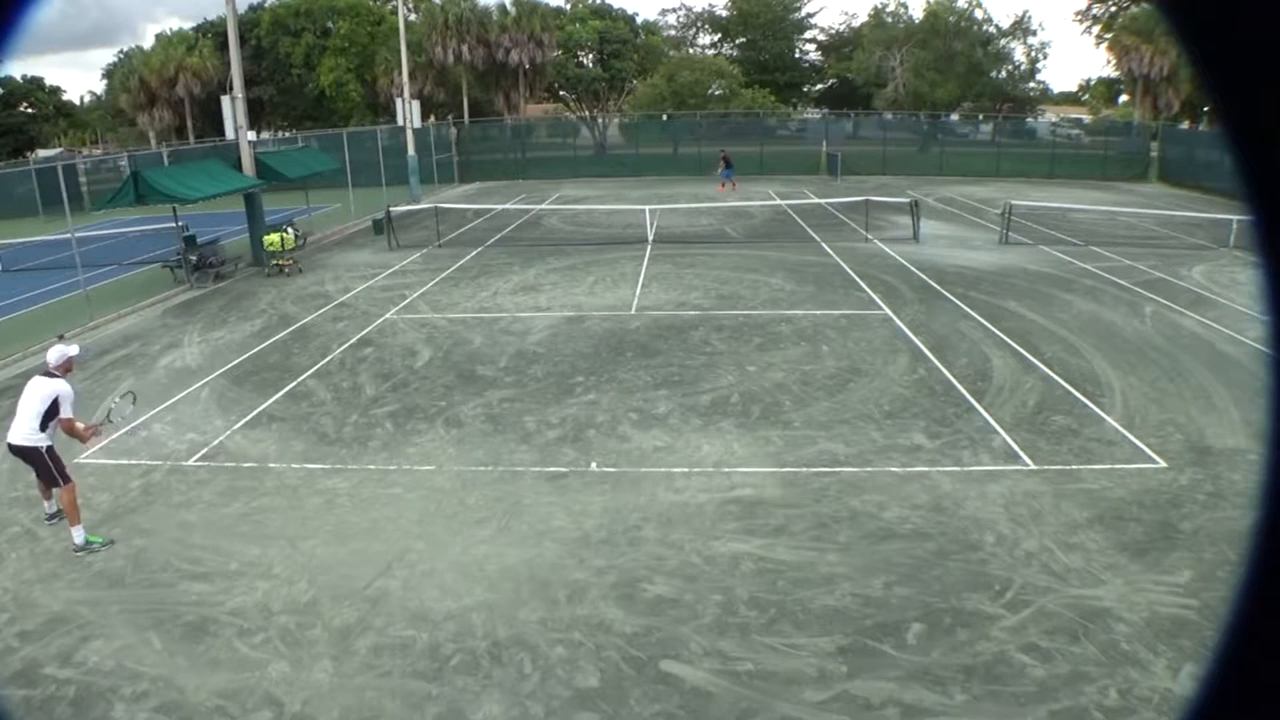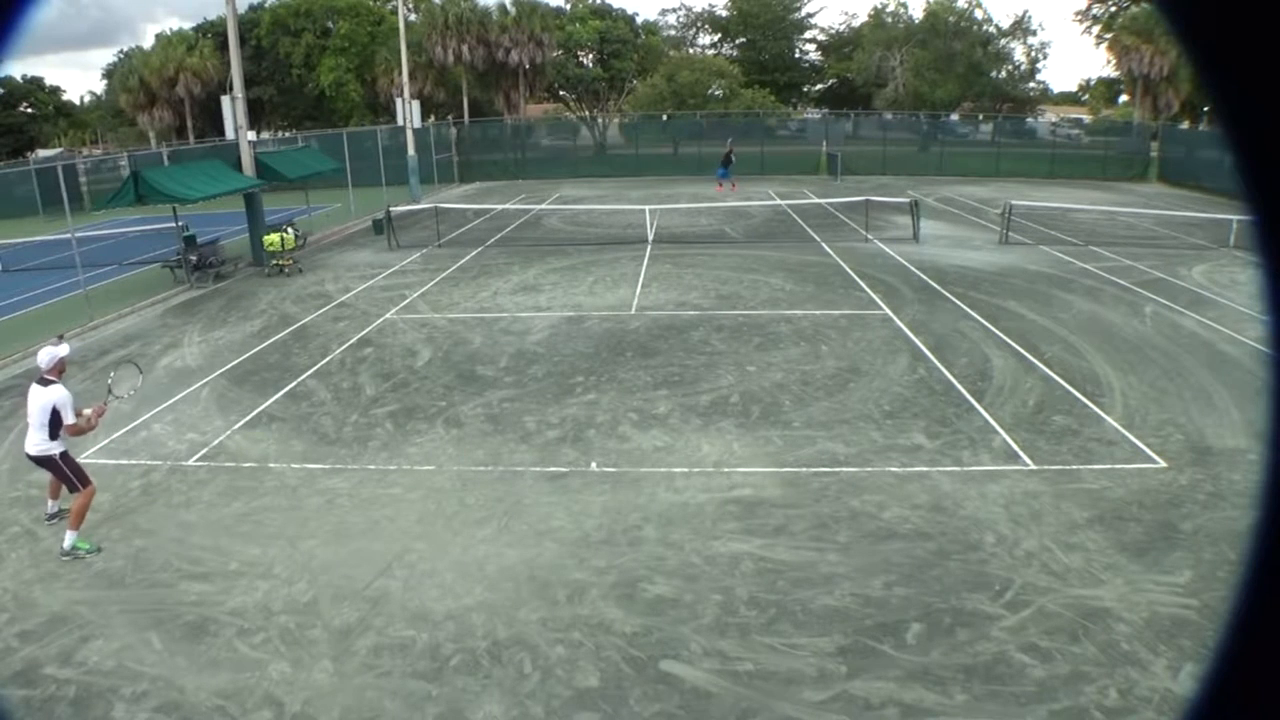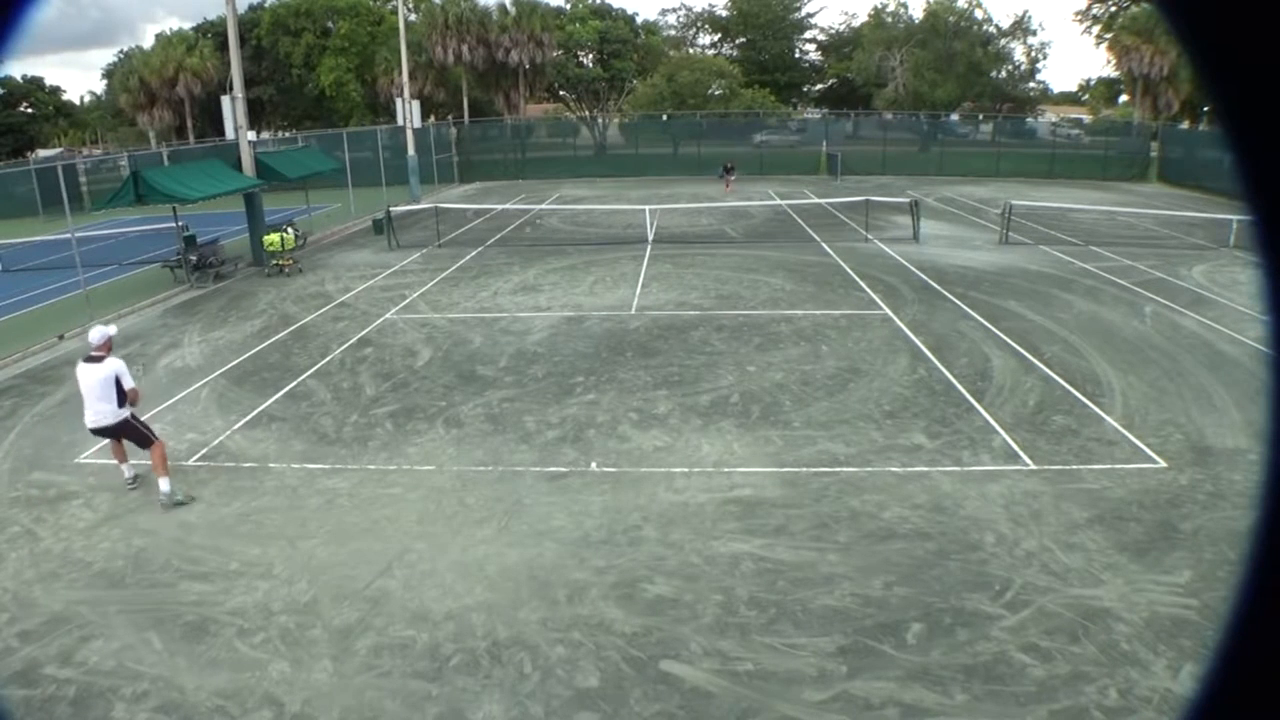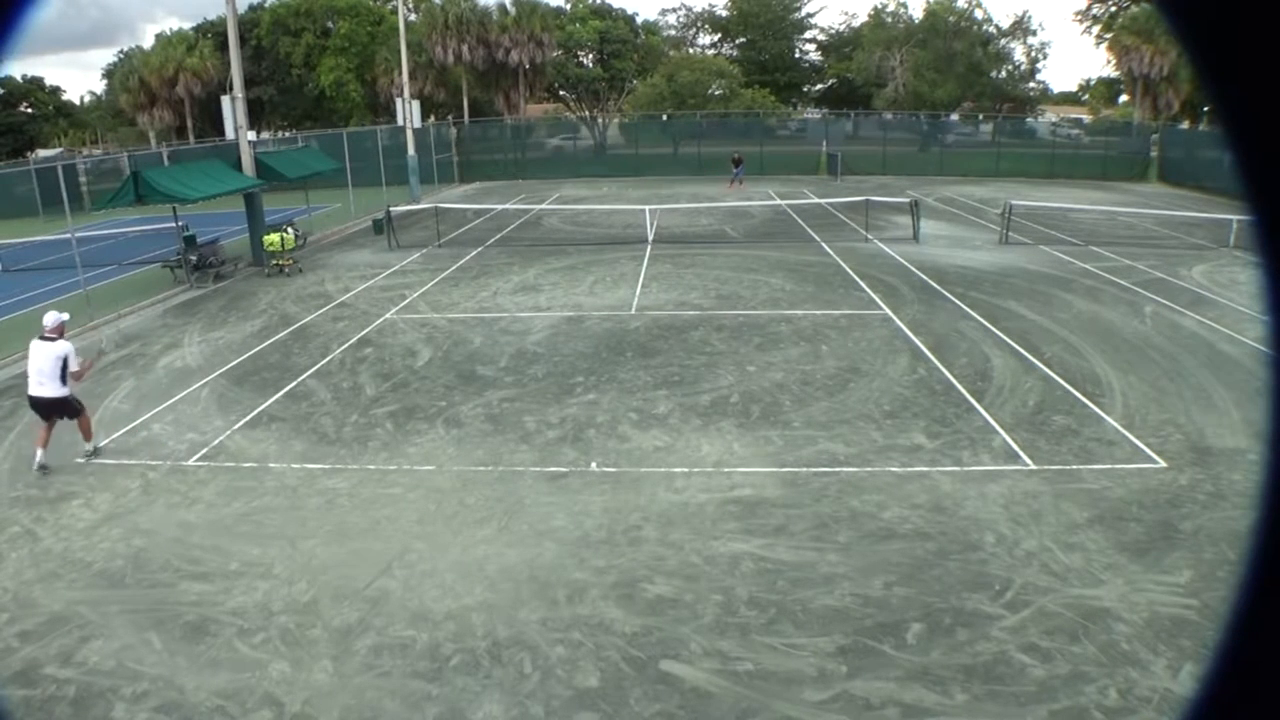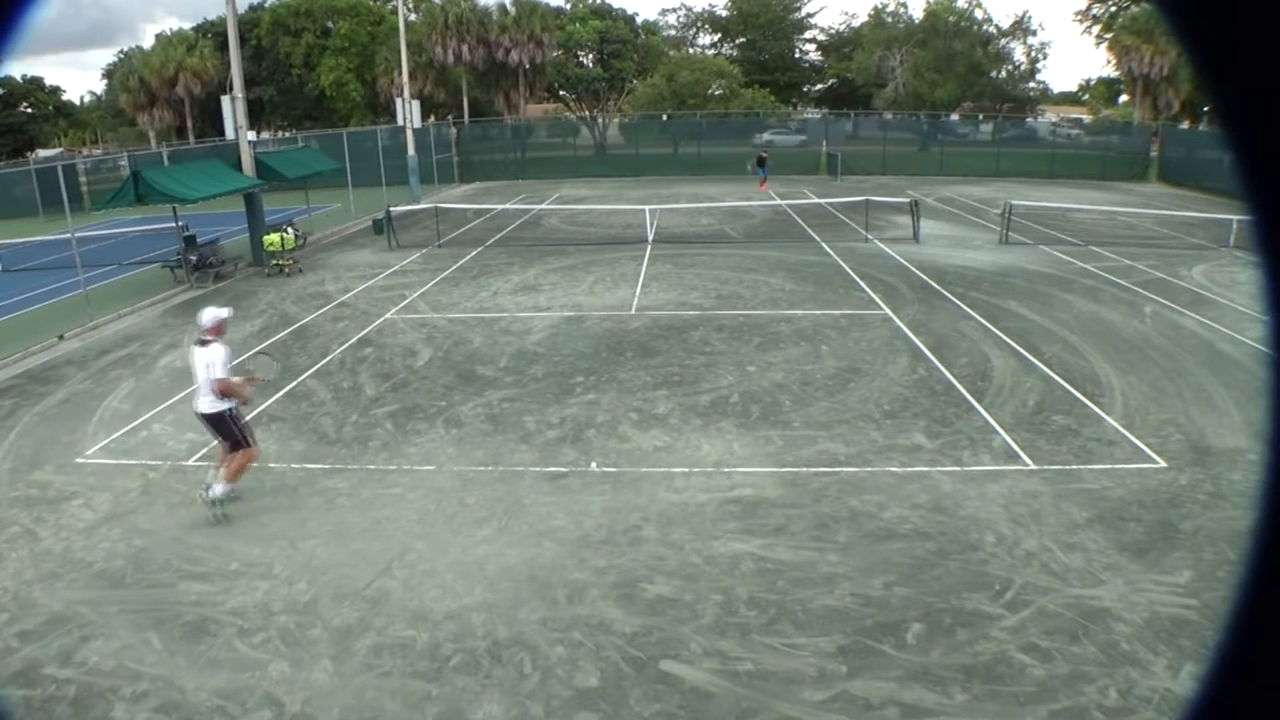
dt=1s
person 1, frame 1
left shoulder: (38, 380)
right shoulder: (63, 388)
right elbow: (67, 427)
left wrist: (81, 427)
right wrist: (82, 437)
left hip: (15, 440)
right hip: (33, 443)
left knee: (44, 472)
right knee: (67, 486)
left ankle: (51, 511)
right ankle: (80, 541)
person 1, frame 2
left shoulder: (37, 385)
right shoulder: (60, 394)
right elbow: (72, 430)
left wrist: (86, 412)
right wrist: (90, 425)
left hip: (33, 448)
right hip: (49, 451)
left knee: (61, 470)
right knee: (86, 491)
left ankle: (52, 511)
right ankle: (69, 546)
person 1, frame 3
left shoulder: (81, 366)
right shoulder: (116, 364)
right elbow: (133, 396)
right wrist: (134, 399)
left hip: (93, 424)
right hip: (117, 419)
left knee: (115, 437)
right knee: (157, 446)
left ankle: (130, 476)
right ankle: (166, 493)
person 1, frame 4
left shoulder: (34, 343)
right shoulder: (66, 347)
right elbow: (75, 376)
right wrist: (86, 367)
left hip: (34, 397)
right hip: (57, 397)
left knee: (50, 421)
right knee: (82, 414)
left ankle: (40, 460)
right ankle: (90, 449)
person 1, frame 5
left shoulder: (197, 347)
right shoulder: (218, 350)
right elbow: (221, 386)
left wrist: (237, 380)
right wrist: (242, 394)
left hip: (204, 408)
right hip: (219, 409)
left knee: (231, 445)
right knee: (249, 452)
left ankle: (214, 484)
right ankle: (215, 494)
